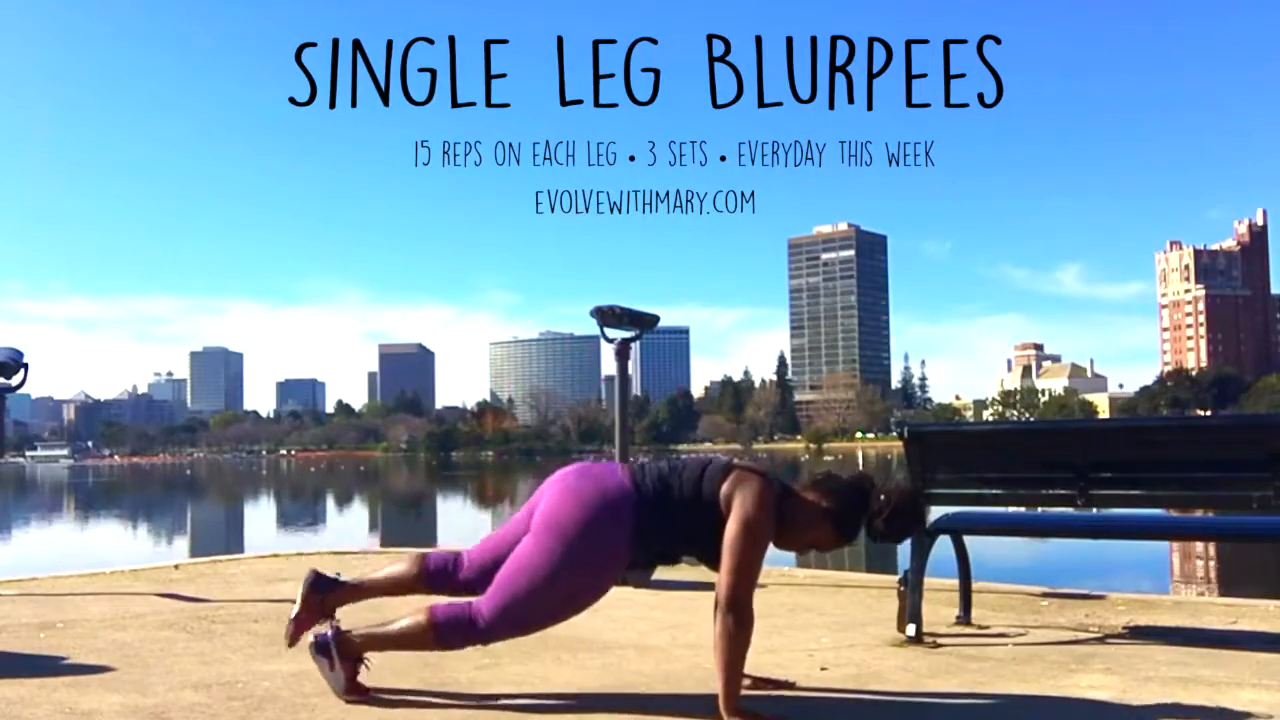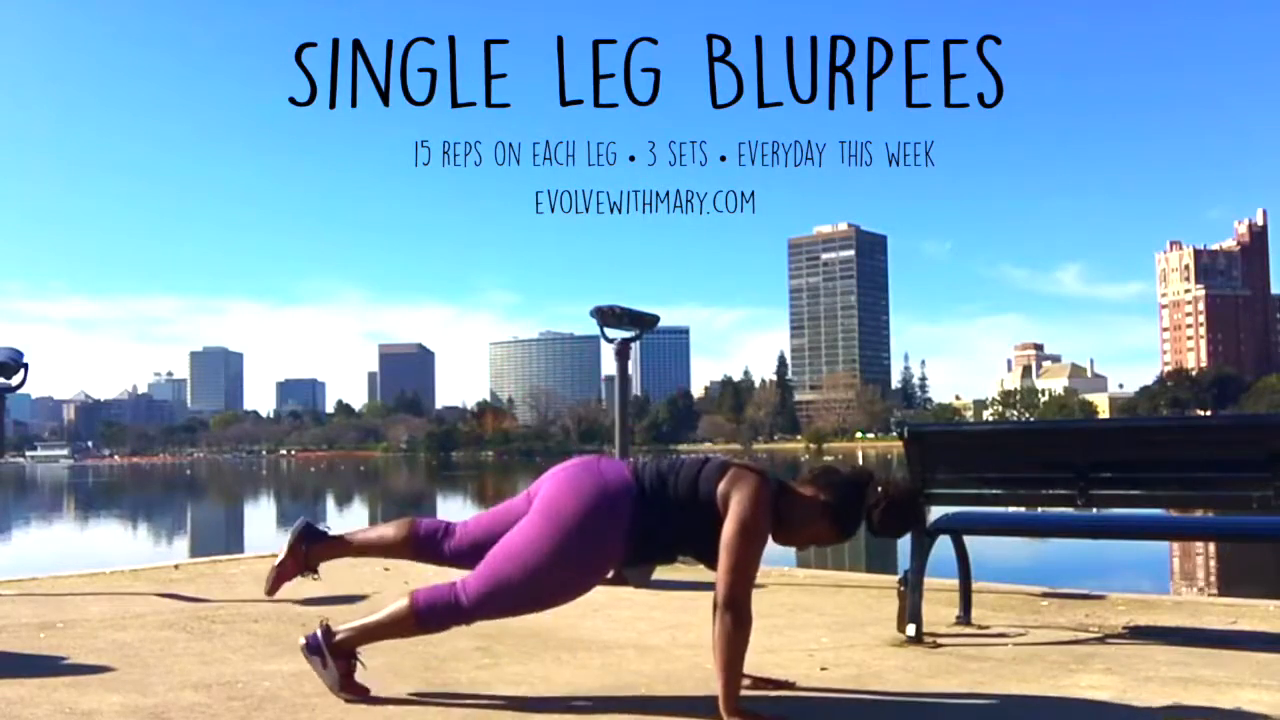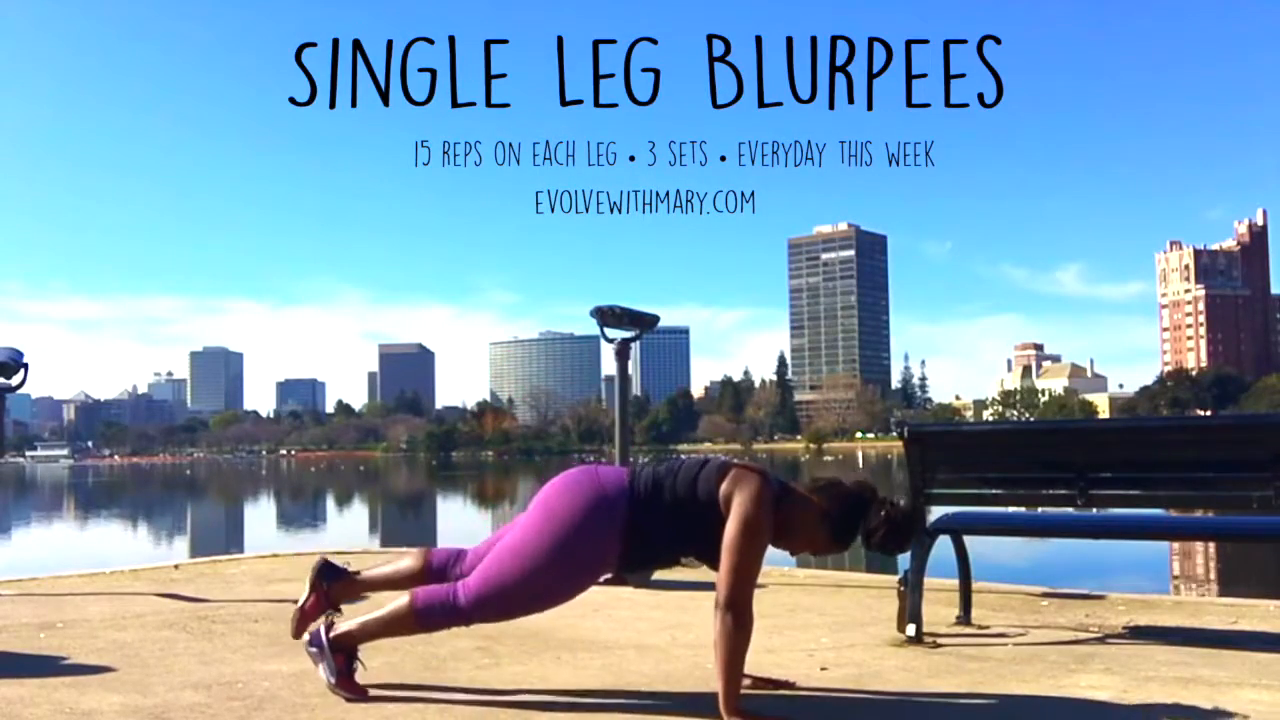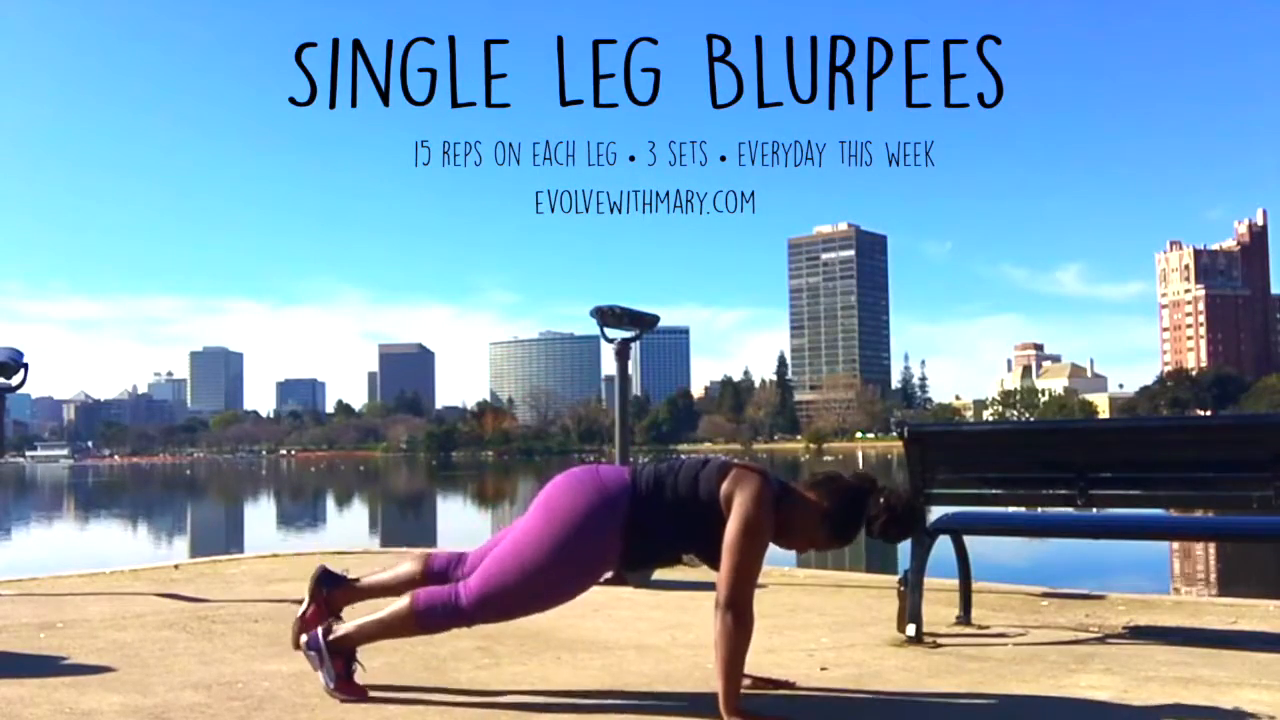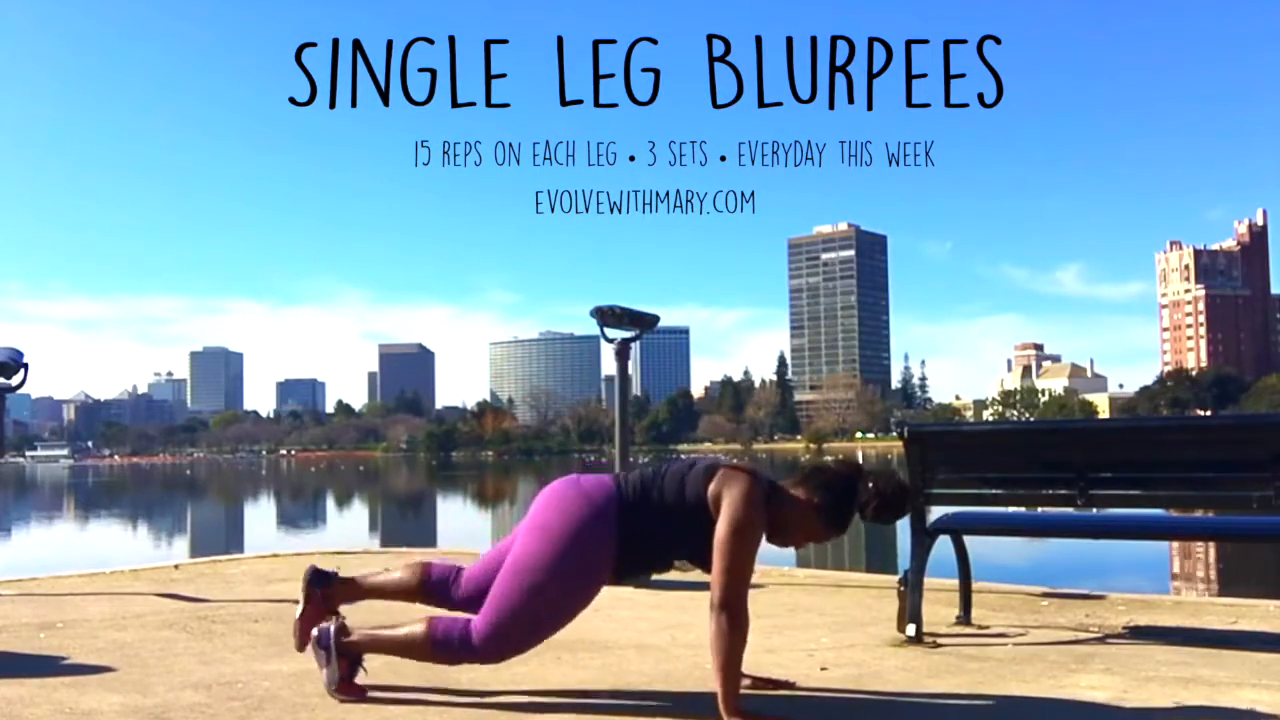
dt=0.2s
person 1, frame 1
left shoulder: (757, 501)
right shoulder: (762, 504)
left elbow: (725, 596)
right elbow: (735, 606)
left hip: (580, 493)
right hip: (593, 522)
left knee: (463, 574)
right knee: (489, 616)
left ankle: (331, 593)
right ankle: (345, 642)
person 1, frame 2
left shoulder: (754, 494)
right shoulder: (757, 502)
left elbow: (726, 596)
right elbow: (732, 606)
left hip: (580, 487)
right hip: (589, 521)
left knee: (452, 544)
right knee: (470, 595)
left ankle: (318, 543)
right ankle: (335, 641)
person 1, frame 3
left shoulder: (754, 497)
right shoulder: (760, 501)
left elbow: (729, 597)
right elbow: (732, 605)
left hip: (586, 497)
right hip: (588, 523)
left knee: (465, 567)
right knee: (470, 597)
left ankle: (339, 582)
right ankle: (338, 636)
person 1, frame 4
left shoulder: (756, 498)
right shoulder: (760, 501)
left elbow: (730, 599)
right elbow: (732, 605)
left hip: (589, 501)
right hip: (590, 520)
left knee: (464, 570)
right knee: (472, 599)
left ankle: (337, 590)
right ankle: (336, 640)
person 1, frame 5
left shoulder: (750, 498)
right shoulder: (749, 500)
left elbow: (725, 601)
right elbow: (727, 606)
left hip: (576, 511)
right hip: (582, 529)
left knee: (462, 587)
right knee: (487, 639)
left ankle: (331, 588)
right ankle: (344, 640)
